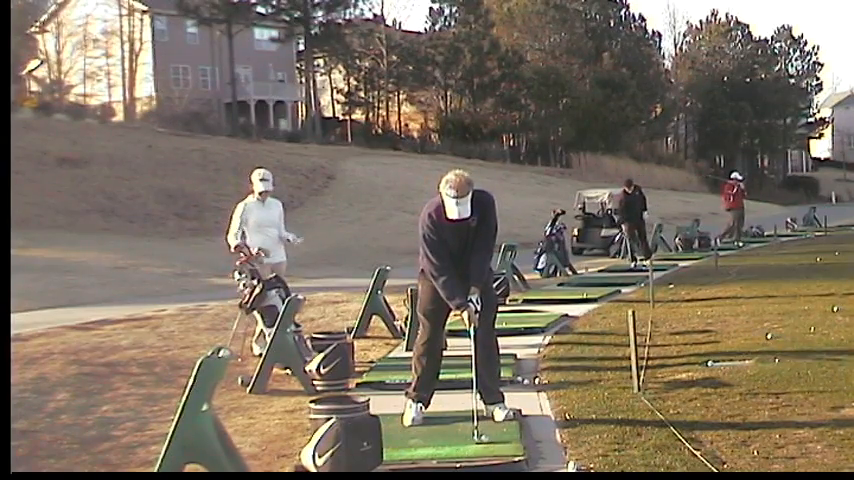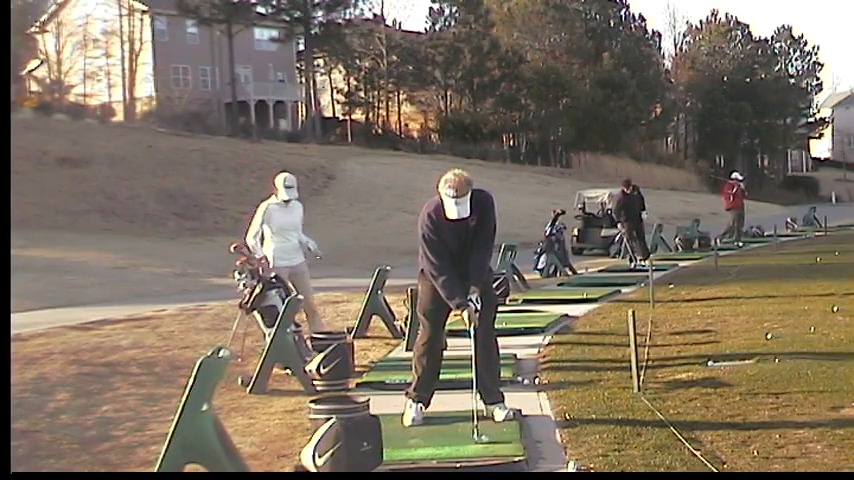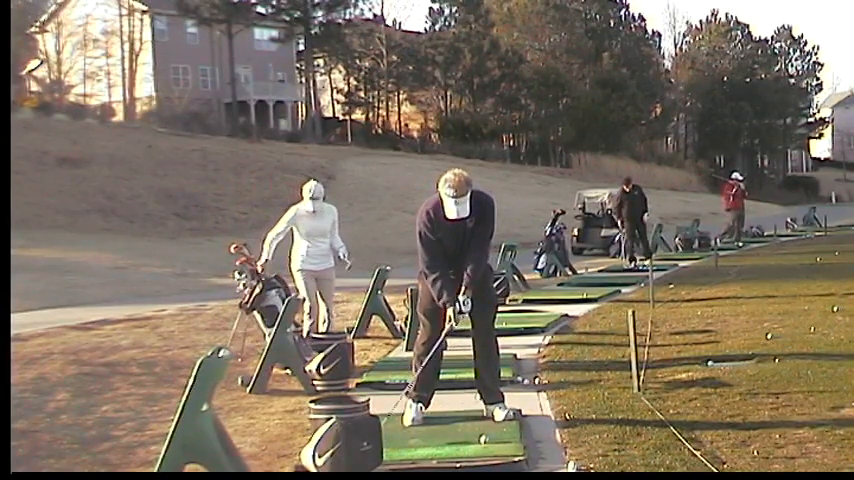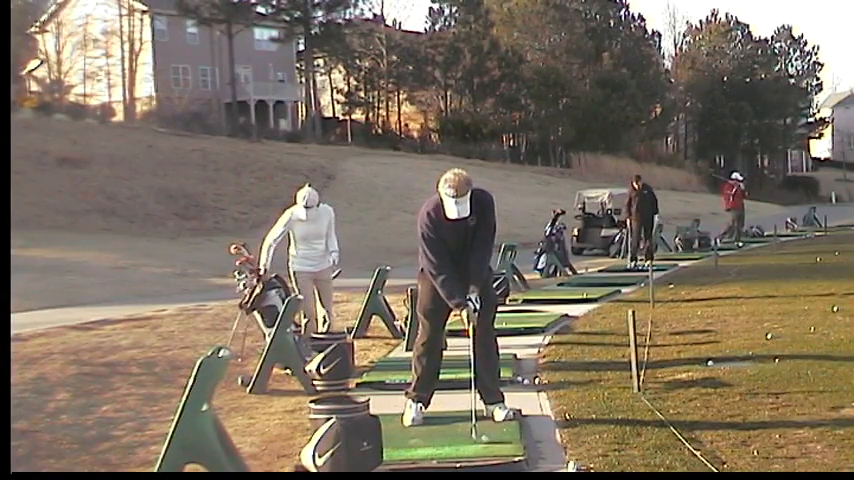
dt=0.7s
person 1, frame 1
left shoulder: (485, 203)
right shoulder: (430, 216)
left elbow: (484, 249)
right elbow: (438, 268)
left wrist: (475, 291)
right wrist: (460, 304)
left hip: (476, 275)
right hip: (437, 277)
left knee: (485, 335)
right knee: (429, 335)
left ankle: (493, 400)
right ankle: (416, 400)
person 1, frame 2
left shoulder: (484, 202)
right shoulder: (429, 215)
left elbow: (483, 249)
right elbow: (437, 267)
left wrist: (474, 291)
right wrist: (459, 304)
left hip: (476, 274)
right hip: (436, 277)
left knee: (485, 335)
right knee: (429, 335)
left ankle: (493, 400)
right ankle: (416, 400)
person 1, frame 3
left shoulder: (484, 204)
right shoulder: (428, 213)
left elbow: (478, 251)
right elbow: (430, 264)
left wrist: (467, 291)
right wrist: (447, 301)
left hip: (475, 275)
right hip: (436, 276)
left knee: (485, 334)
right knee: (429, 334)
left ankle: (493, 400)
right ankle: (416, 400)
person 1, frame 4
left shoulder: (484, 202)
right shoulder: (429, 214)
left elbow: (483, 248)
right elbow: (437, 266)
left wrist: (474, 290)
right wrist: (459, 303)
left hip: (476, 272)
right hip: (436, 276)
left knee: (484, 334)
right knee: (429, 335)
left ankle: (493, 400)
right ankle: (416, 400)
person 2, frame 1
left shoulder: (277, 205)
right shoulder: (244, 207)
right elbow: (232, 236)
left wrist: (290, 237)
right wrist: (243, 249)
left hip: (279, 260)
right hip: (258, 263)
left ankle: (260, 343)
person 2, frame 2
left shoulder: (298, 207)
right shoulder: (266, 208)
right elbow: (251, 237)
left wrist: (310, 244)
right wrist: (260, 256)
left hip: (298, 262)
right hip: (275, 265)
left knee: (309, 303)
person 2, frame 3
left shoulder: (331, 211)
right shoulder: (295, 213)
right elbow: (273, 236)
left wrist: (341, 249)
right wrist: (264, 259)
left hip: (326, 266)
right hip: (303, 267)
left knee: (327, 310)
right knee: (311, 310)
person 2, frame 4
left shoulder: (327, 212)
right shoulder: (290, 216)
right elbow: (270, 240)
left wrist: (334, 254)
right wrist: (264, 267)
left hip: (323, 267)
right hip: (300, 269)
left knee: (327, 310)
right knee: (309, 313)
